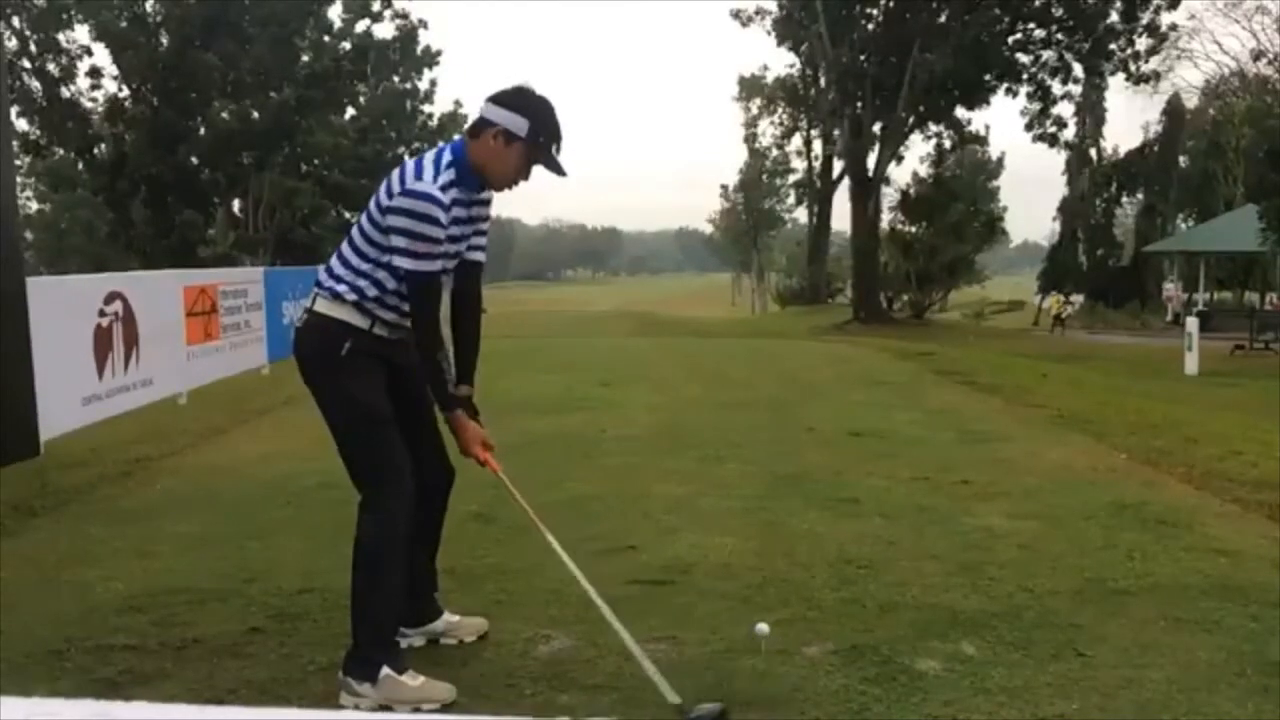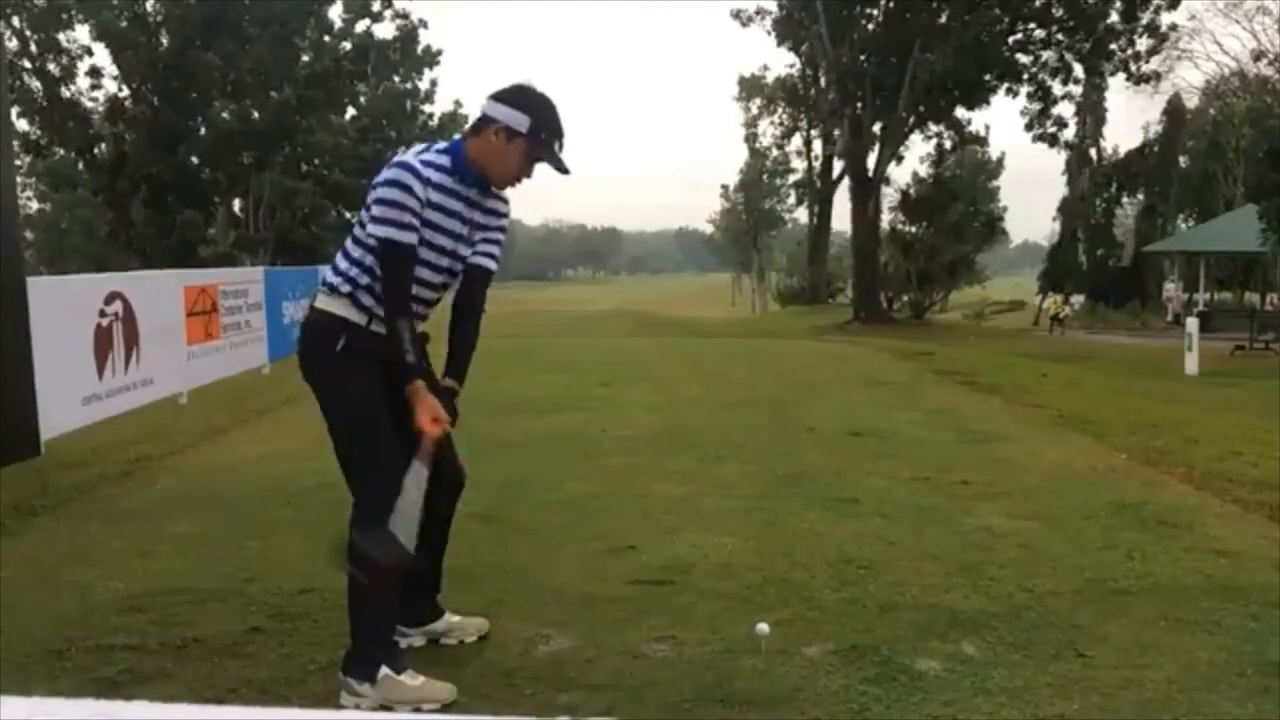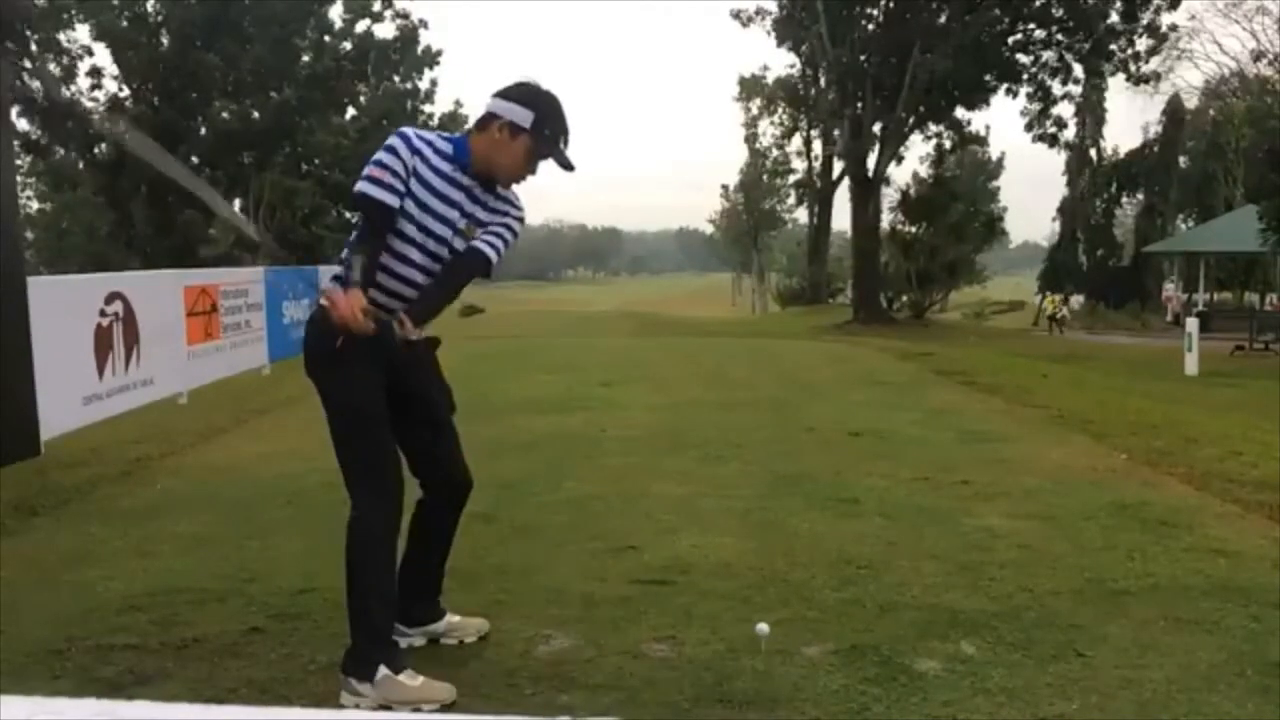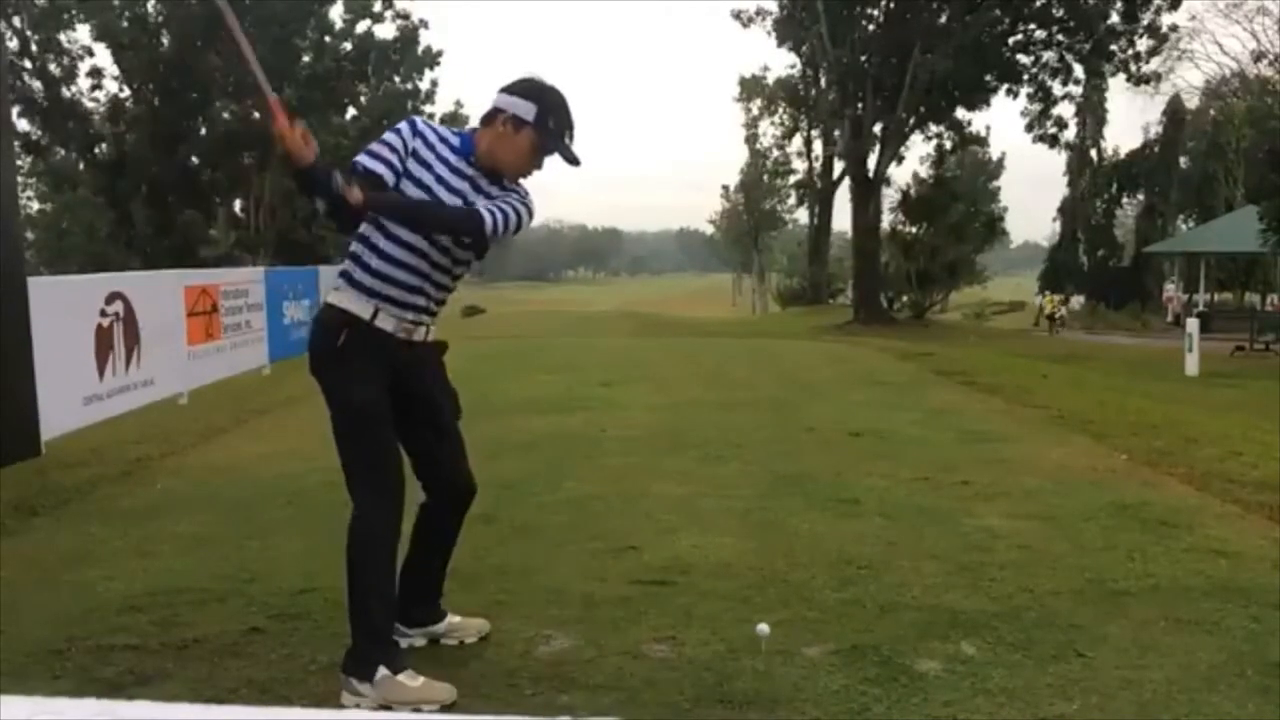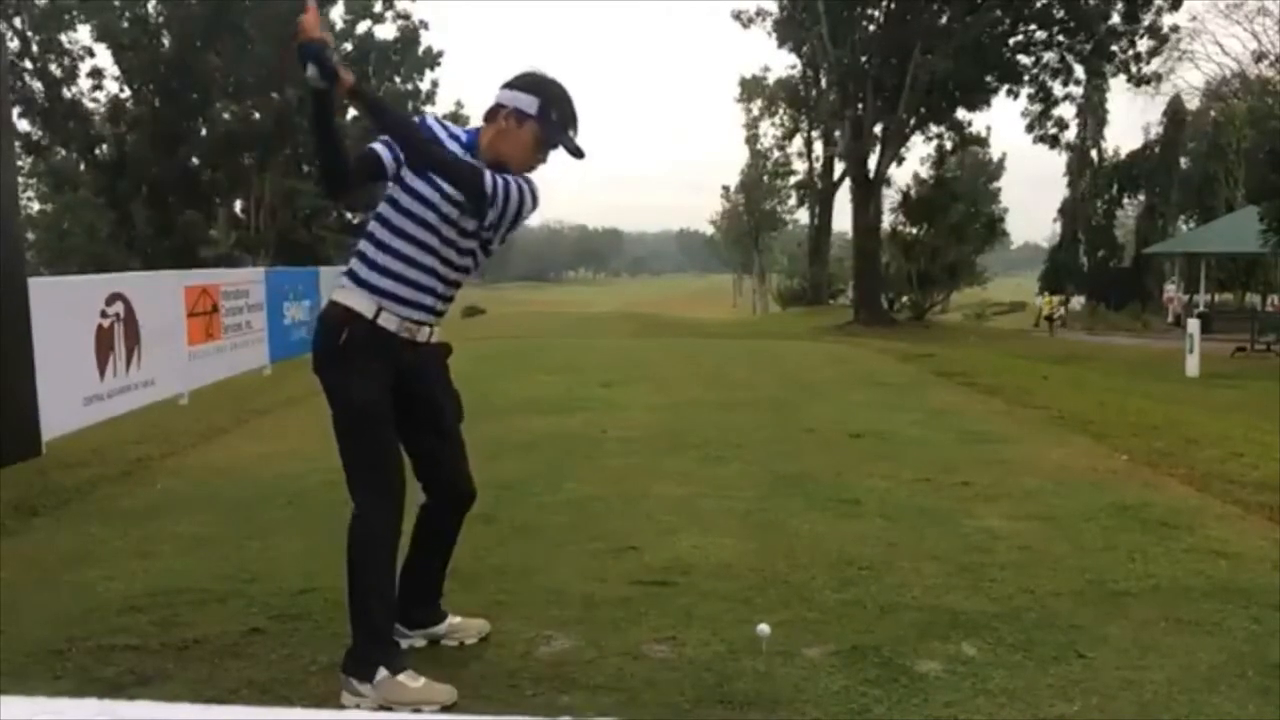
dt=0.4s
person 1, frame 1
left shoulder: (474, 191)
right shoulder: (424, 192)
left elbow: (467, 297)
right elbow: (425, 313)
left wrist: (465, 394)
right wrist: (453, 411)
left hip: (385, 340)
right hip: (340, 340)
left knee: (432, 475)
right knee: (390, 491)
left ankle: (415, 612)
right ankle: (368, 670)
person 1, frame 2
left shoulder: (493, 207)
right shoulder: (412, 173)
left elbow: (470, 302)
right elbow: (393, 288)
left wrist: (448, 389)
right wrist: (415, 388)
left hip: (396, 342)
right hip: (343, 337)
left knee: (441, 476)
right knee: (383, 490)
left ankle: (415, 612)
right ankle: (368, 669)
person 1, frame 3
left shoulder: (505, 212)
right shoulder: (410, 149)
left elbow: (455, 279)
right elbow: (369, 235)
left wrist: (398, 321)
right wrist: (354, 292)
left hip: (405, 342)
right hip: (346, 337)
left knee: (449, 480)
right knee: (379, 491)
left ankle: (415, 612)
right ankle: (368, 667)
person 1, frame 4
left shoulder: (513, 205)
right shoulder: (416, 136)
left elbow: (448, 224)
right elbow: (348, 206)
left wrist: (360, 198)
right wrist: (316, 172)
left hip: (412, 347)
right hip: (351, 334)
left knee: (453, 484)
right knee: (380, 493)
left ankle: (416, 613)
right ankle: (369, 668)
person 1, frame 5
left shoulder: (519, 195)
right shoulder: (429, 131)
left elbow: (445, 170)
right elbow: (340, 181)
left wrist: (357, 90)
right wrist: (324, 90)
left hip: (416, 347)
right hip: (355, 333)
left knee: (452, 487)
right knee: (381, 493)
left ankle: (416, 614)
right ankle: (370, 669)
